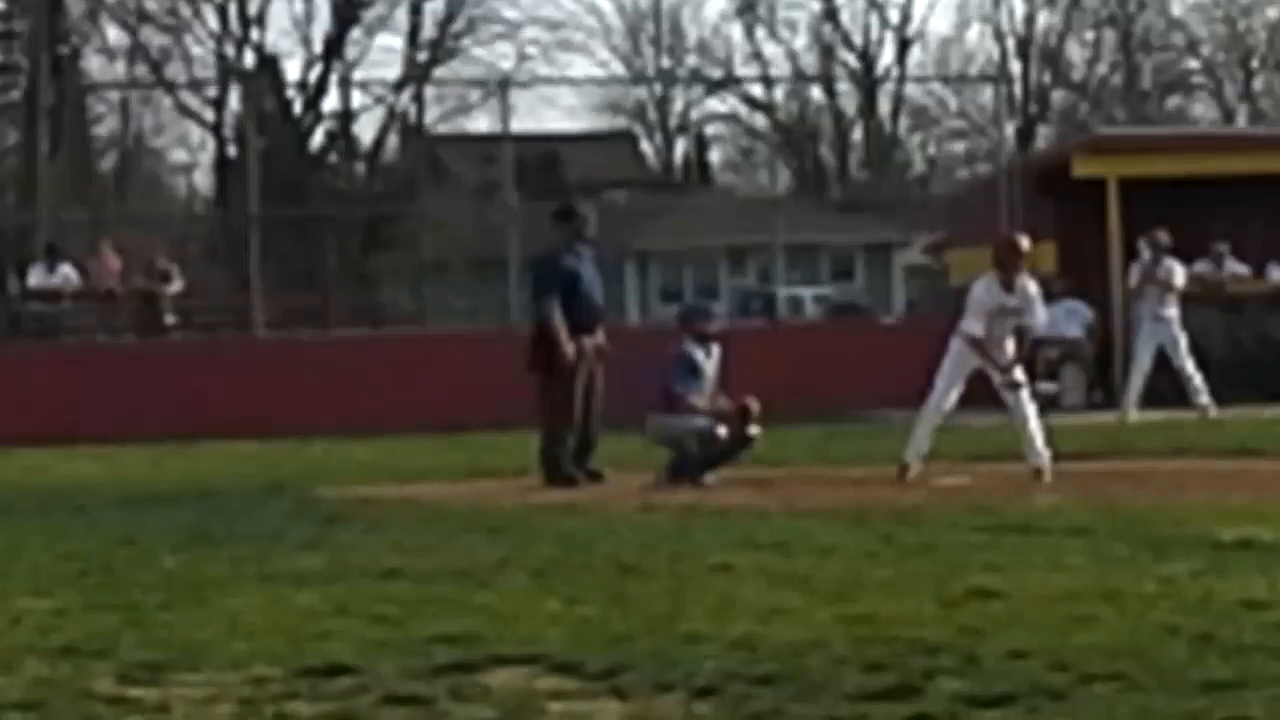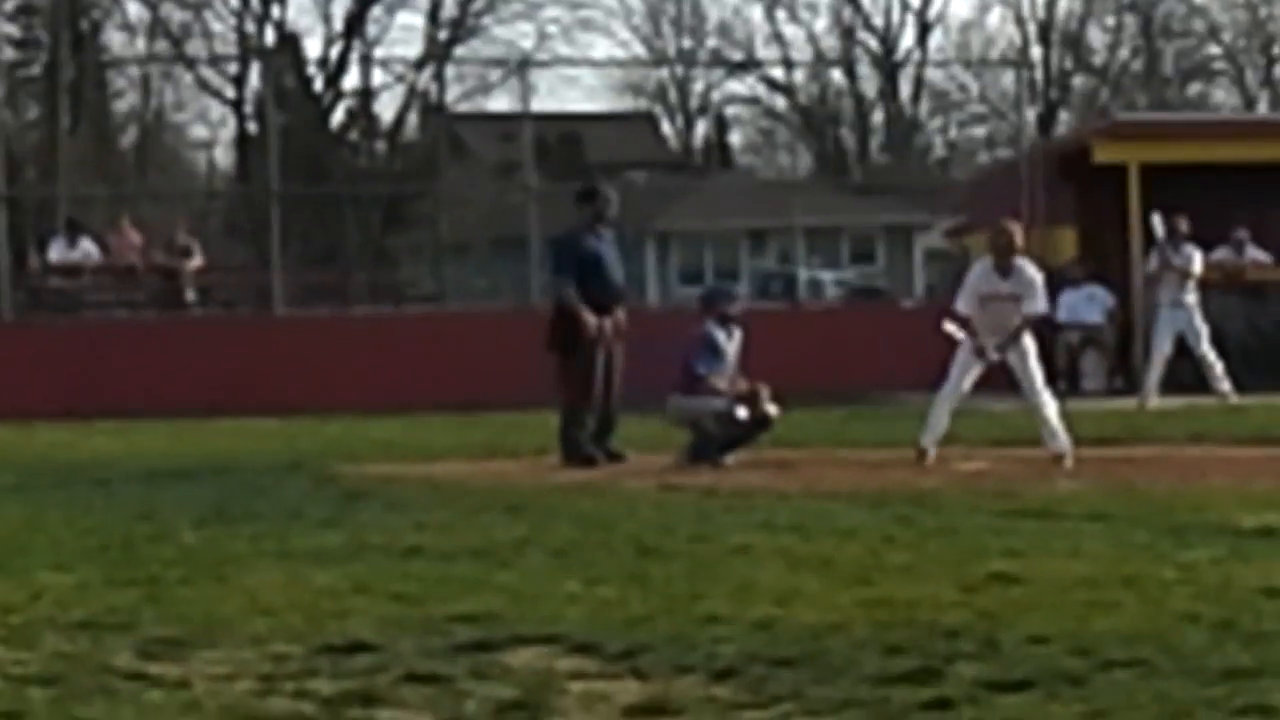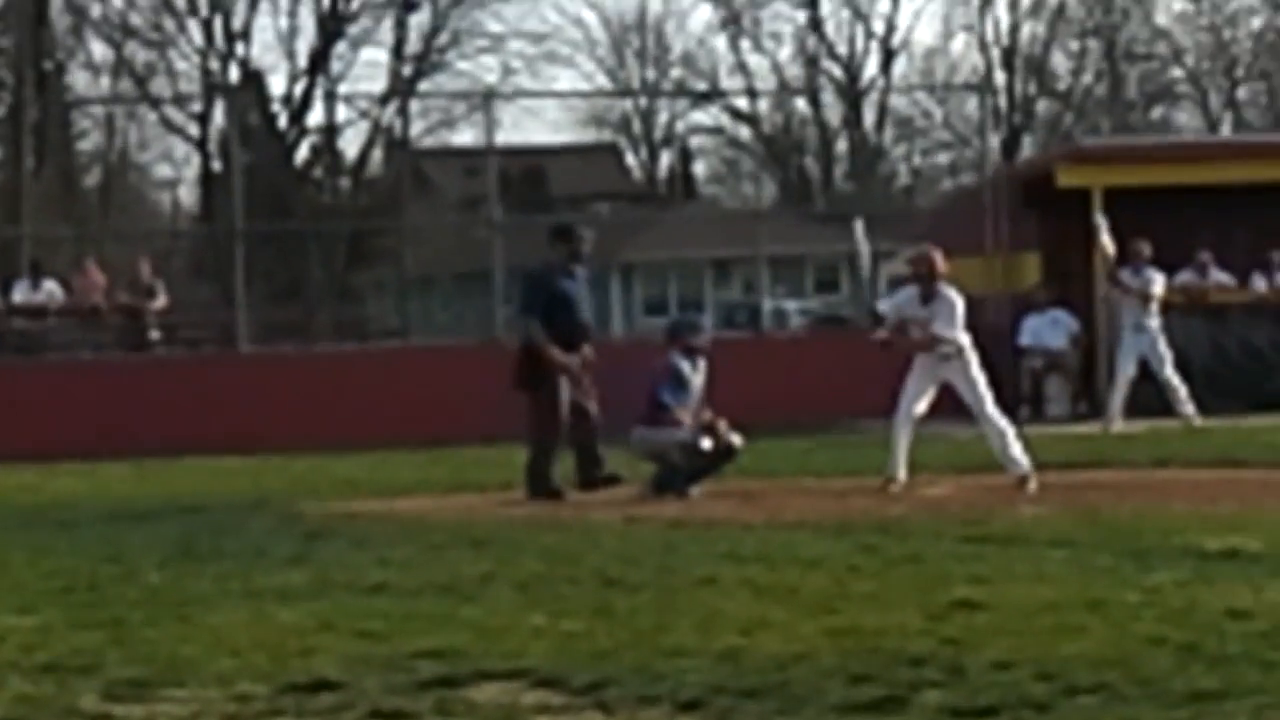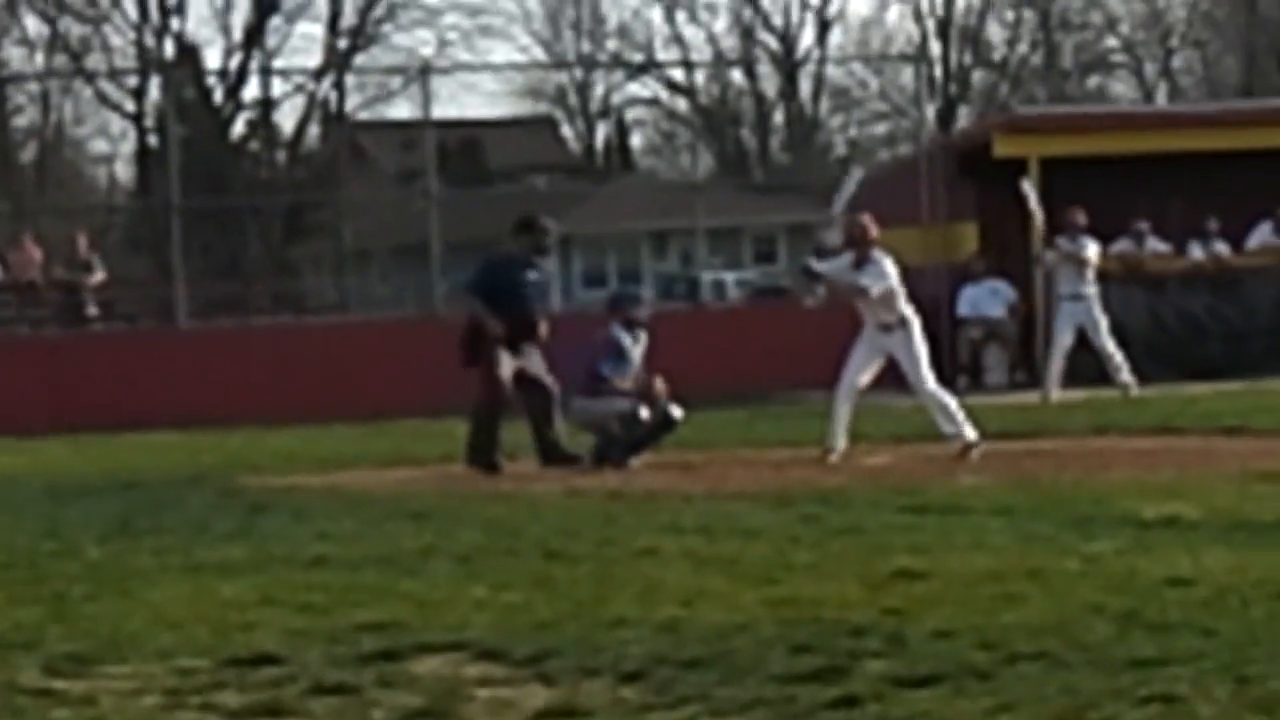
dt=0.3s
person 1, frame 1
left shoulder: (587, 257)
right shoulder: (553, 262)
right elbow: (549, 304)
left wrist: (599, 333)
right wrist: (563, 341)
left hip: (590, 342)
right hip: (565, 343)
left knee: (590, 406)
right knee: (563, 408)
left ankle: (581, 463)
right ankle: (557, 467)
person 1, frame 2
left shoulder: (608, 237)
right shoulder: (571, 241)
right elbow: (562, 283)
left wrist: (618, 309)
right wrist: (583, 314)
left hip: (609, 322)
right hip: (582, 323)
left knee: (609, 387)
right knee: (582, 387)
left ankle: (600, 443)
right ankle: (576, 448)
person 1, frame 3
left shoulder: (579, 275)
right shoulder: (542, 278)
right elbow: (528, 321)
left wrist: (585, 346)
right wrist: (549, 350)
left hip: (575, 358)
right hip: (549, 359)
left knee: (587, 414)
right knee: (551, 421)
left ankle: (591, 472)
right ankle: (539, 482)
person 1, frame 4
left shoulder: (537, 269)
right shoulder: (497, 266)
right elbow: (472, 297)
left wrist: (541, 324)
right wrist: (490, 323)
left hip: (525, 343)
right hip: (494, 342)
left knee: (544, 391)
right knee: (496, 389)
left ankle: (552, 451)
right ankle: (481, 455)
person 2, frame 1
left shoulder: (1029, 289)
right shoulder: (982, 291)
left elbow: (1026, 331)
right elbow: (973, 337)
left wrist: (1013, 366)
right wrist: (998, 369)
left hip: (1001, 347)
right hip: (966, 346)
left knee: (1023, 404)
right knee: (939, 403)
left ankle: (1040, 462)
right ankle: (911, 459)
person 2, frame 2
left shoulder: (1029, 275)
right shoulder: (978, 272)
left elbow: (1030, 319)
right elbow: (961, 314)
left wrist: (1002, 348)
right wrist: (977, 345)
left hip: (1015, 335)
right hip: (979, 333)
left knee: (1035, 388)
right knee: (952, 388)
left ankle: (1061, 447)
right ankle: (927, 444)
person 2, frame 3
left shoulder: (951, 301)
right shoulder: (906, 296)
left elbow: (934, 342)
right elbow: (879, 316)
left wrist: (895, 339)
right wrist: (882, 329)
left hip: (959, 359)
right hip: (926, 361)
left knee: (986, 412)
right knee: (904, 415)
left ankle: (1022, 469)
right ankle: (896, 474)
person 2, frame 4
left shoulder: (883, 266)
right shoulder: (845, 262)
left elbow: (854, 293)
left wrist: (821, 278)
left hip: (903, 329)
right hip: (874, 331)
left knee: (924, 385)
right knee: (847, 386)
left ankle: (968, 436)
right ankle: (836, 443)
person 3, frame 1
left shoulder: (1174, 266)
right shoulder: (1138, 267)
left elbow: (1175, 288)
right elbow: (1134, 295)
left wrist: (1155, 277)
right wrist: (1145, 277)
left hip: (1170, 322)
right hip: (1146, 323)
left knee: (1185, 364)
right knee: (1139, 367)
left ankle: (1204, 403)
right ankle: (1128, 408)
person 3, frame 2
left shoulder: (1193, 253)
right shoulder: (1158, 253)
left elbow: (1191, 275)
right elbow: (1152, 281)
left wrist: (1170, 263)
right wrist: (1162, 264)
left hip: (1189, 309)
right hip: (1166, 310)
left knee: (1205, 352)
right knee: (1158, 353)
left ankle: (1225, 390)
right ankle: (1147, 394)
person 3, frame 3
left shoulder: (1155, 276)
right shoulder: (1121, 275)
left elbow: (1149, 298)
right elbow: (1113, 299)
left wrist: (1124, 287)
right wrist: (1114, 285)
left hip: (1151, 332)
right hip: (1128, 333)
left knee: (1168, 374)
right knee: (1122, 377)
left ankle: (1188, 413)
right ankle: (1112, 419)
person 3, frame 4
left shoulder: (1090, 244)
right shoulder: (1057, 244)
left elbow: (1085, 261)
right elbow: (1048, 265)
left wrist: (1061, 250)
left hip: (1088, 301)
right hip: (1065, 303)
left knee: (1105, 343)
right knee: (1058, 346)
left ankle: (1126, 381)
right ankle: (1050, 388)
person 4, frame 1
left shoulder: (713, 351)
right shoulder: (685, 357)
left elbow: (713, 396)
right elbow: (682, 403)
left wrist: (737, 408)
right wrist: (721, 413)
left hip: (694, 420)
right hip: (666, 423)
left knee: (747, 432)
right knee: (715, 431)
left ankle: (694, 470)
right ankle: (676, 471)
person 4, frame 2
left shoulder: (734, 333)
right shoulder: (706, 339)
left elbow: (733, 377)
right elbow: (703, 385)
left wrist: (752, 390)
right wrist: (740, 394)
left hip: (715, 401)
right hip: (685, 404)
left knee: (767, 413)
right knee: (735, 414)
left ankle: (714, 451)
right ankle: (696, 452)
person 4, frame 3
left shoulder: (699, 365)
right shoulder: (672, 370)
left elbow: (699, 408)
right elbow: (668, 416)
left wrist: (714, 422)
right wrist: (703, 427)
left hip: (679, 432)
right hip: (650, 436)
left knee: (732, 443)
right knee: (699, 444)
left ankle: (679, 482)
right ankle: (662, 483)
person 4, frame 4
left shoulder: (640, 339)
right shoulder: (610, 342)
left elbow: (640, 379)
right elbow: (605, 388)
left wrist: (652, 386)
right wrist: (639, 392)
left hip: (618, 404)
right hip: (589, 407)
left knee: (672, 414)
right knee: (639, 414)
left ankle: (619, 454)
right ankle: (602, 454)
